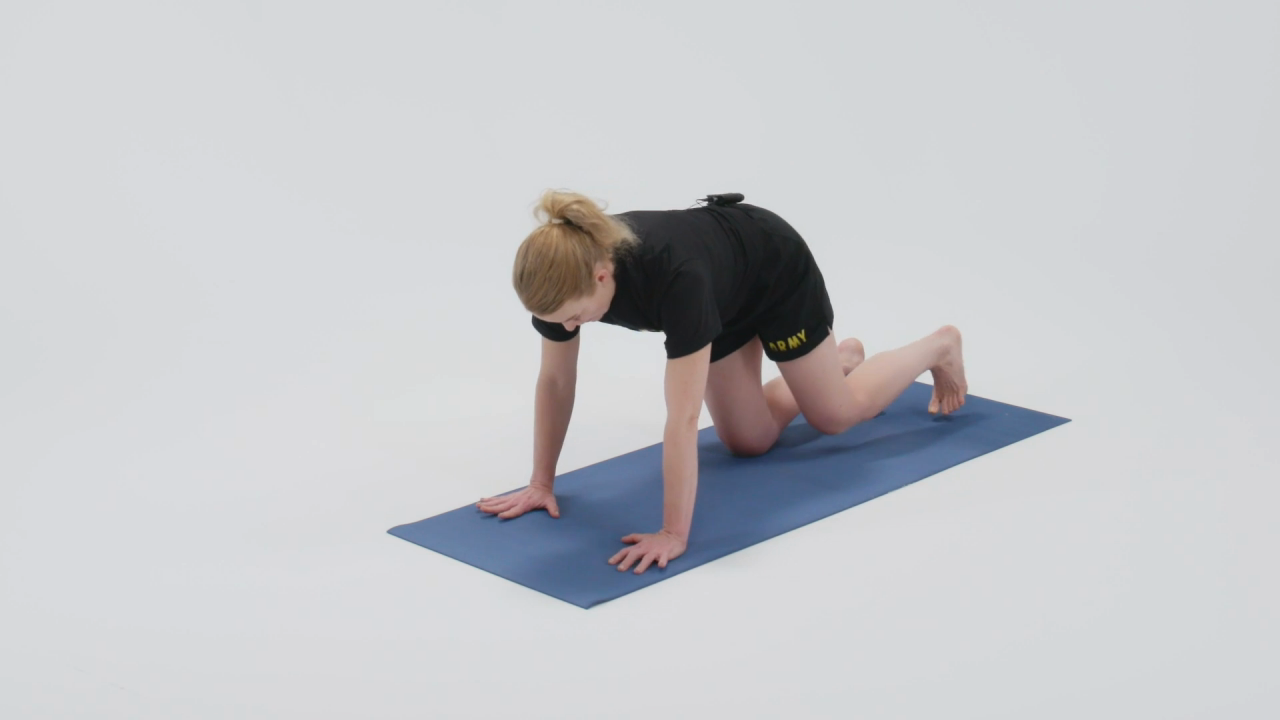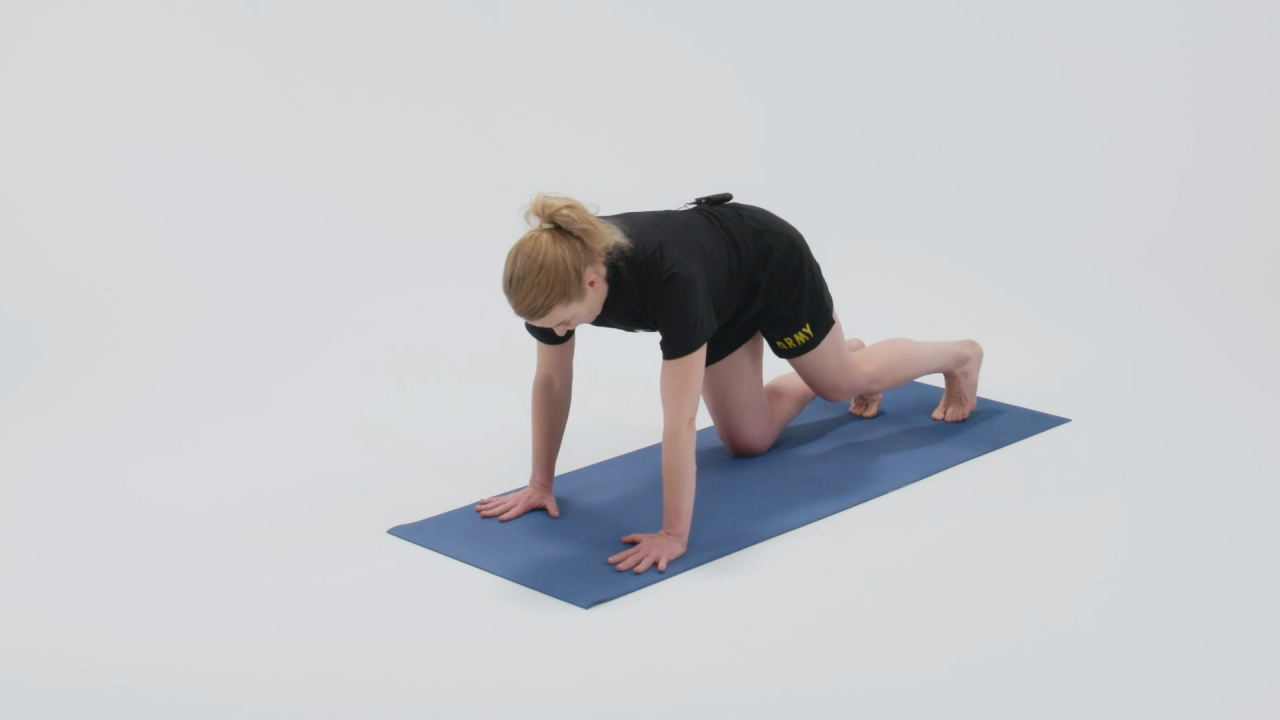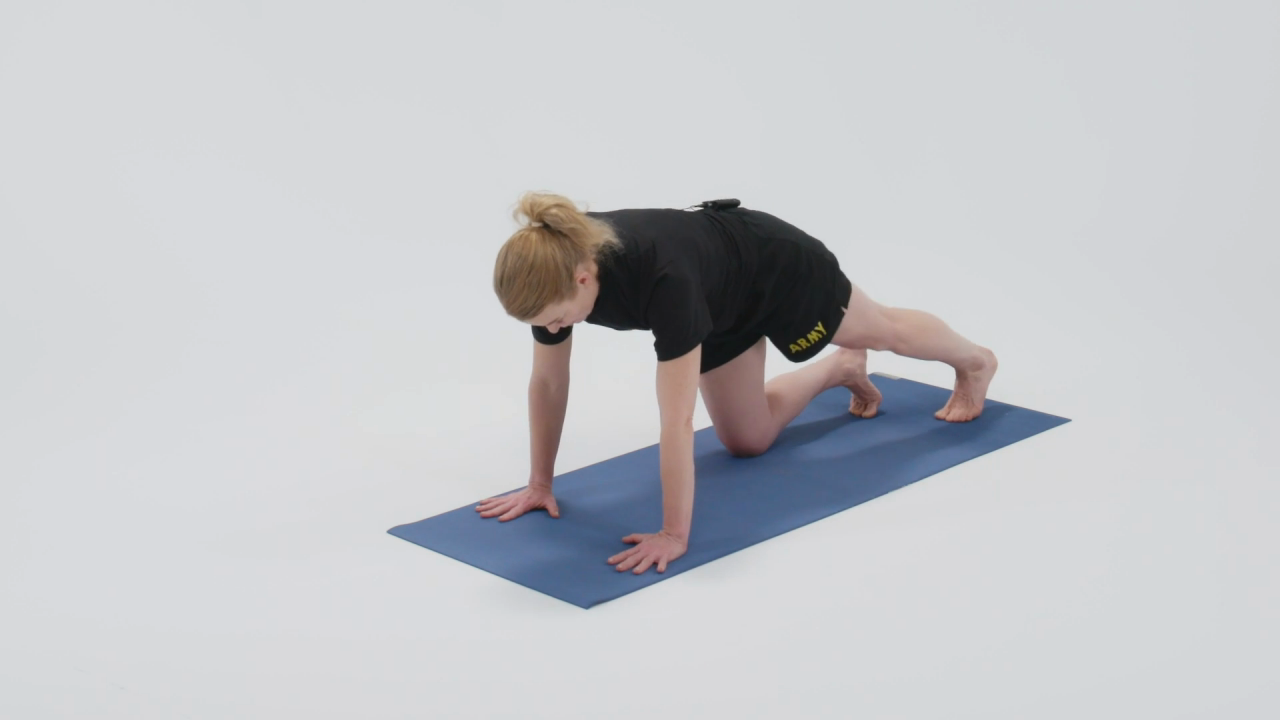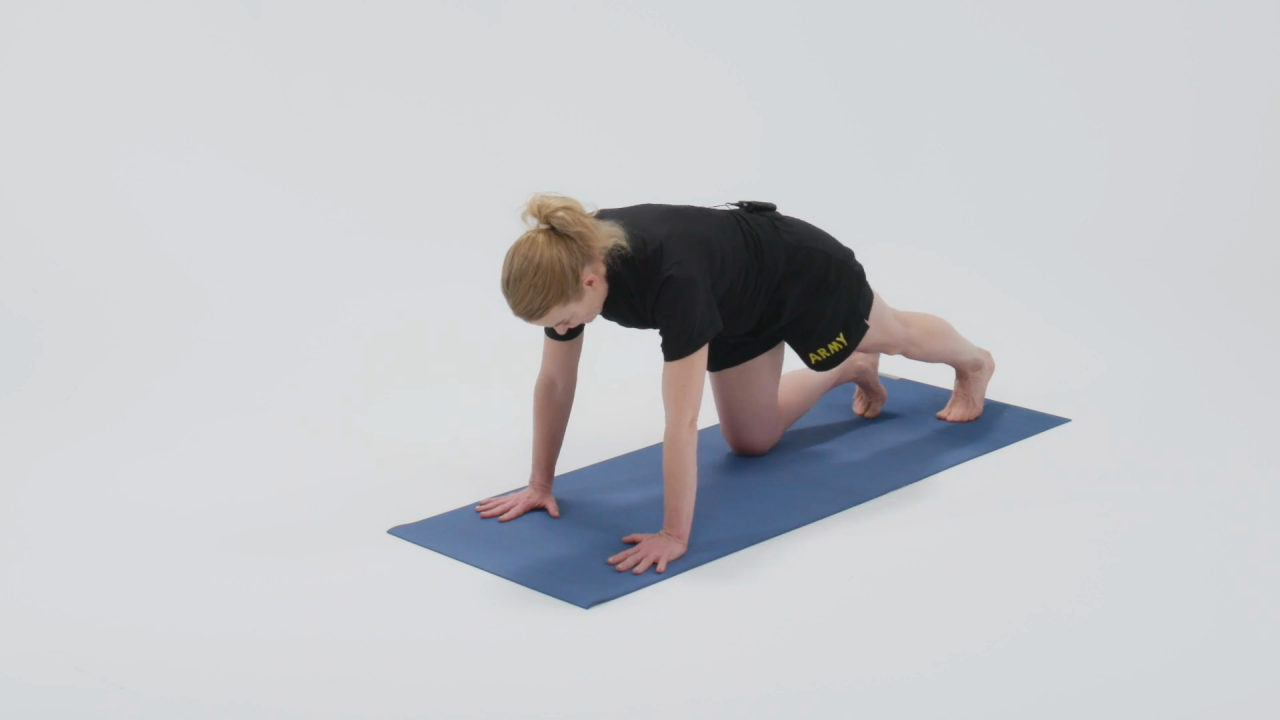
dt=0.4s
person 1, frame 1
left shoulder: (675, 275)
right shoulder: (564, 270)
left elbow: (683, 417)
right elbow: (555, 381)
left wrist: (674, 533)
right wrist: (541, 482)
left hip: (776, 271)
right hip: (726, 292)
left knee: (833, 415)
right knee: (748, 441)
left ankle: (938, 346)
right ankle: (840, 360)
person 1, frame 2
left shoulder: (669, 278)
right shoulder: (556, 274)
left elbow: (680, 420)
right elbow: (551, 382)
left wrist: (674, 534)
right wrist: (541, 482)
left hip: (772, 266)
right hip: (723, 292)
left knee: (843, 384)
right knee: (748, 439)
left ankle: (959, 356)
right ankle: (841, 352)
person 1, frame 3
left shoulder: (662, 277)
right shoulder: (552, 268)
left elbow: (677, 420)
right elbow: (547, 384)
left wrist: (675, 535)
right wrist: (540, 483)
left hip: (777, 269)
right hip: (721, 297)
left knee: (882, 330)
right knee: (748, 440)
left ankle: (974, 360)
right ankle: (839, 369)
person 1, frame 4
left shoulder: (672, 276)
right shoulder: (568, 265)
left elbow: (682, 420)
right elbow: (555, 380)
left wrist: (675, 534)
right wrist: (540, 482)
left hip: (802, 273)
right hip: (742, 301)
left knee: (894, 336)
right knee: (751, 440)
left ankle: (973, 362)
right ankle: (852, 366)
